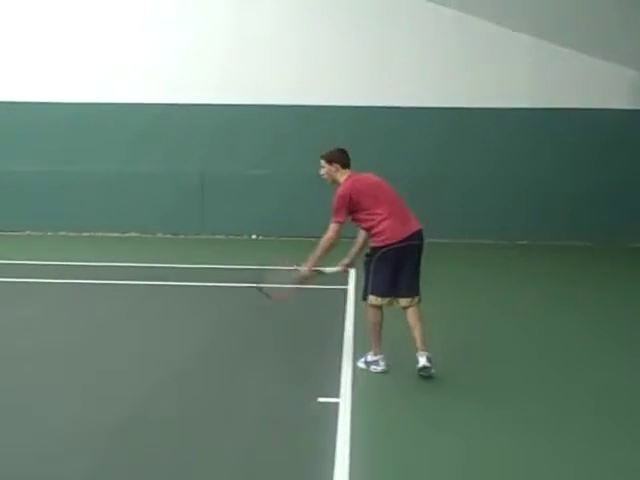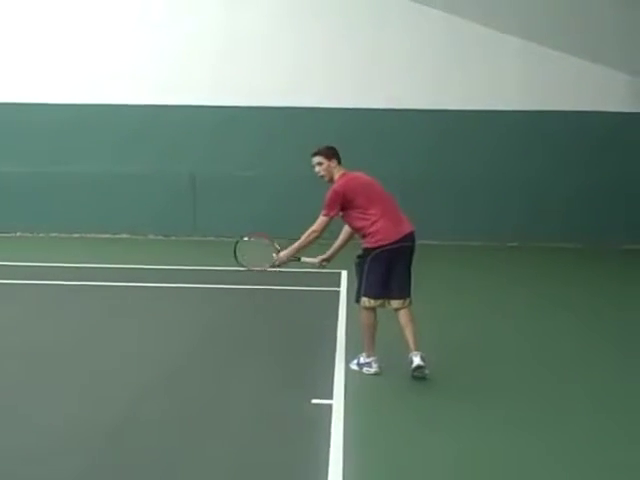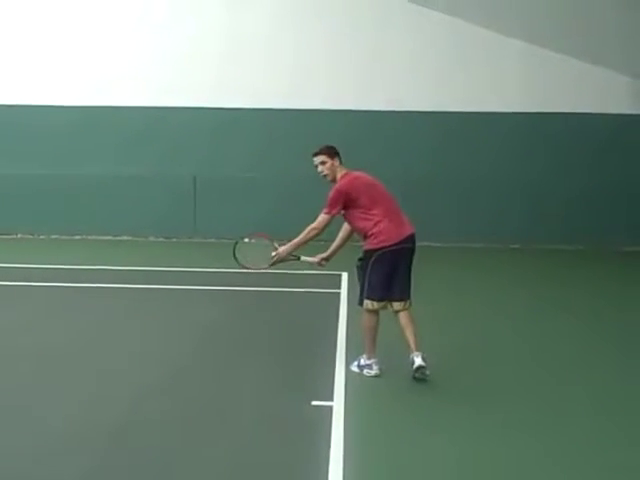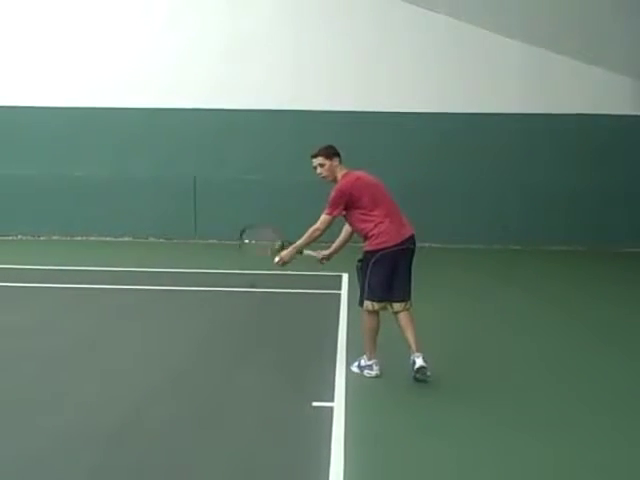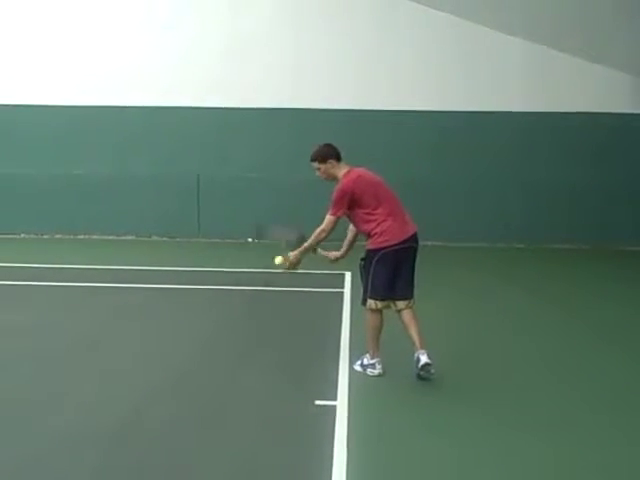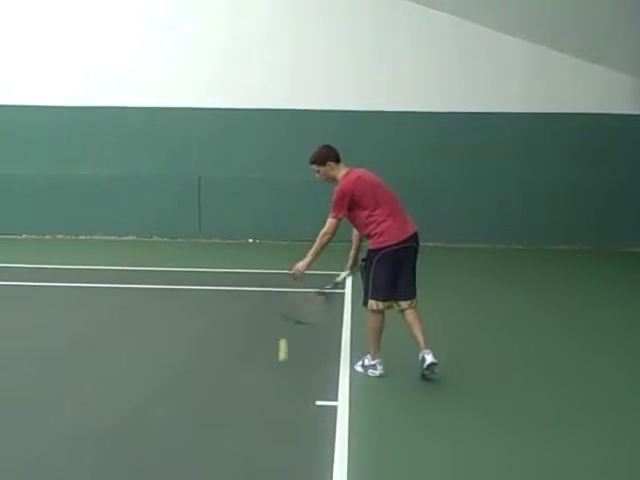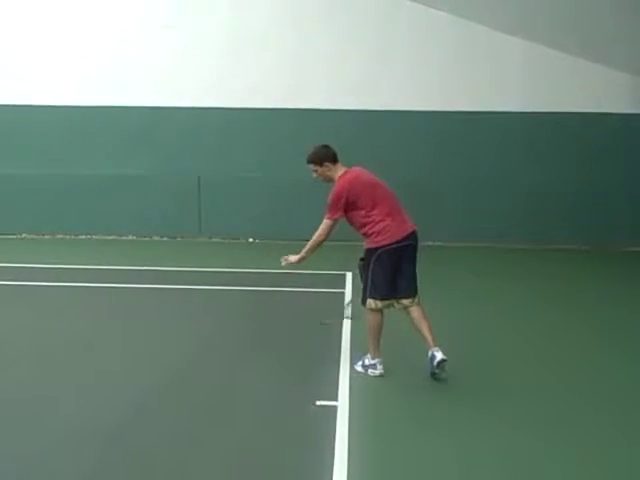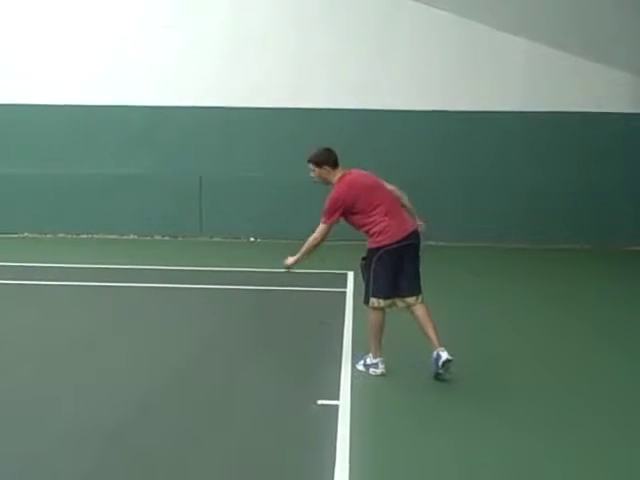
dt=0.2s
person 1, frame 1
left shoulder: (344, 192)
right shoulder: (367, 180)
left elbow: (331, 237)
left wrist: (310, 265)
right wrist: (351, 259)
left hip: (388, 243)
right hip: (413, 235)
left knee: (374, 300)
right knee: (409, 301)
left ankle: (376, 357)
right ankle: (422, 355)
person 1, frame 2
left shoulder: (339, 188)
right shoulder: (356, 180)
left elbow: (316, 230)
right elbow: (351, 224)
left wrist: (289, 252)
right wrist: (330, 255)
left hip: (381, 244)
right hip: (405, 237)
left knee: (368, 302)
right knee: (401, 302)
left ankle: (369, 359)
right ankle: (415, 355)
person 1, frame 3
left shoulder: (342, 187)
right shoulder: (357, 180)
left elbow: (317, 227)
right elbow: (350, 224)
left wrist: (288, 248)
right wrist: (328, 254)
left hip: (382, 245)
right hip: (405, 239)
left knee: (370, 304)
right knee: (401, 304)
left ankle: (369, 361)
right ankle: (416, 356)
person 1, frame 4
left shoulder: (343, 188)
right shoulder: (359, 178)
left elbow: (319, 228)
left wrist: (292, 250)
right wrist: (332, 251)
left hip: (382, 246)
right hip: (405, 240)
left knee: (371, 305)
right knee: (400, 304)
left ankle: (370, 362)
right ankle: (417, 356)
person 1, frame 5
left shoulder: (345, 187)
right shoulder: (360, 175)
left elbow: (325, 229)
left wrist: (298, 253)
right wrist: (343, 251)
left hip: (385, 244)
right hip: (407, 238)
left knee: (373, 304)
right knee: (403, 302)
left ankle: (372, 361)
right ankle: (421, 354)
person 1, frame 6
left shoulder: (344, 188)
right shoulder: (360, 175)
left elbow: (328, 233)
left wrist: (307, 262)
right wrist: (352, 258)
left hip: (385, 245)
right hip: (408, 237)
left knee: (375, 304)
right knee: (406, 302)
left ankle: (373, 361)
right ankle: (426, 354)
person 1, frame 7
left shoulder: (341, 190)
right shoulder: (358, 173)
left elbow: (323, 233)
left wrist: (299, 256)
left hip: (383, 244)
right hip: (407, 235)
left knee: (374, 303)
right knee: (409, 300)
left ankle: (374, 361)
right ankle: (434, 351)
person 1, frame 8
left shoulder: (338, 195)
right shoulder: (359, 175)
left elbow: (319, 236)
right elbow: (394, 192)
left wrist: (296, 258)
right wrist: (414, 218)
left hip: (385, 243)
right hip: (408, 235)
left knee: (376, 302)
right knee: (413, 298)
left ankle: (375, 360)
right ankle: (439, 351)
